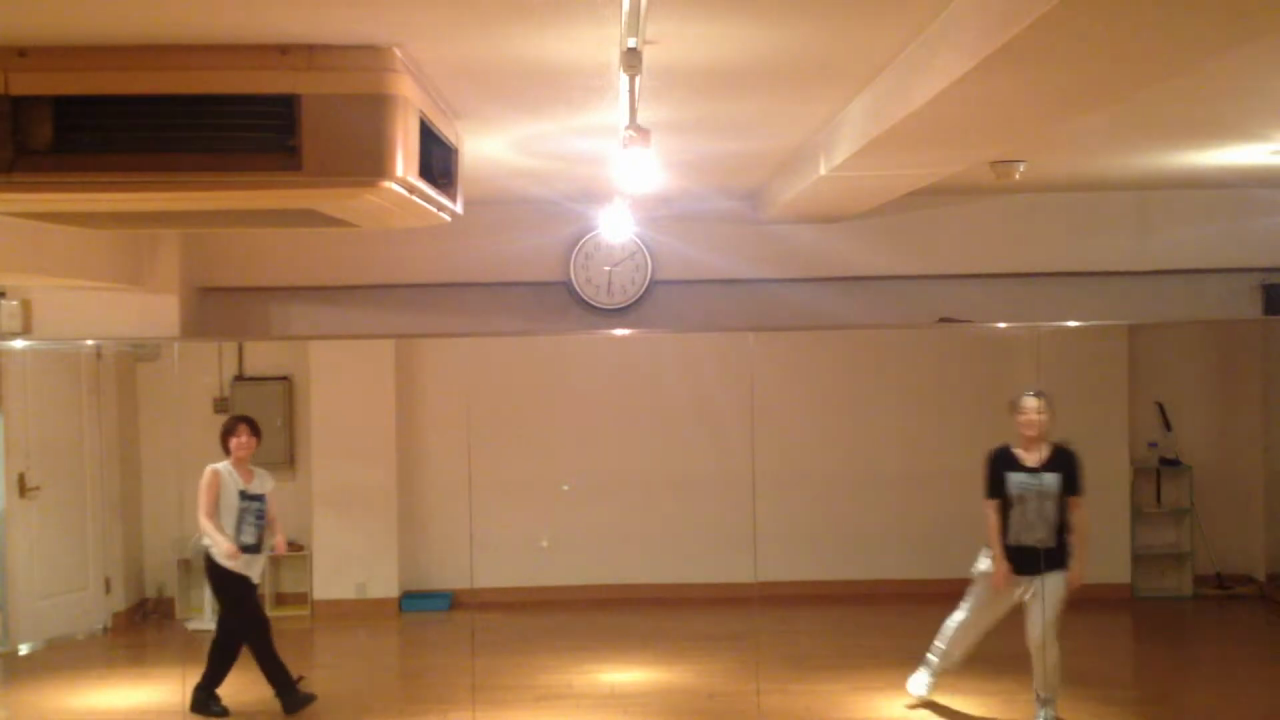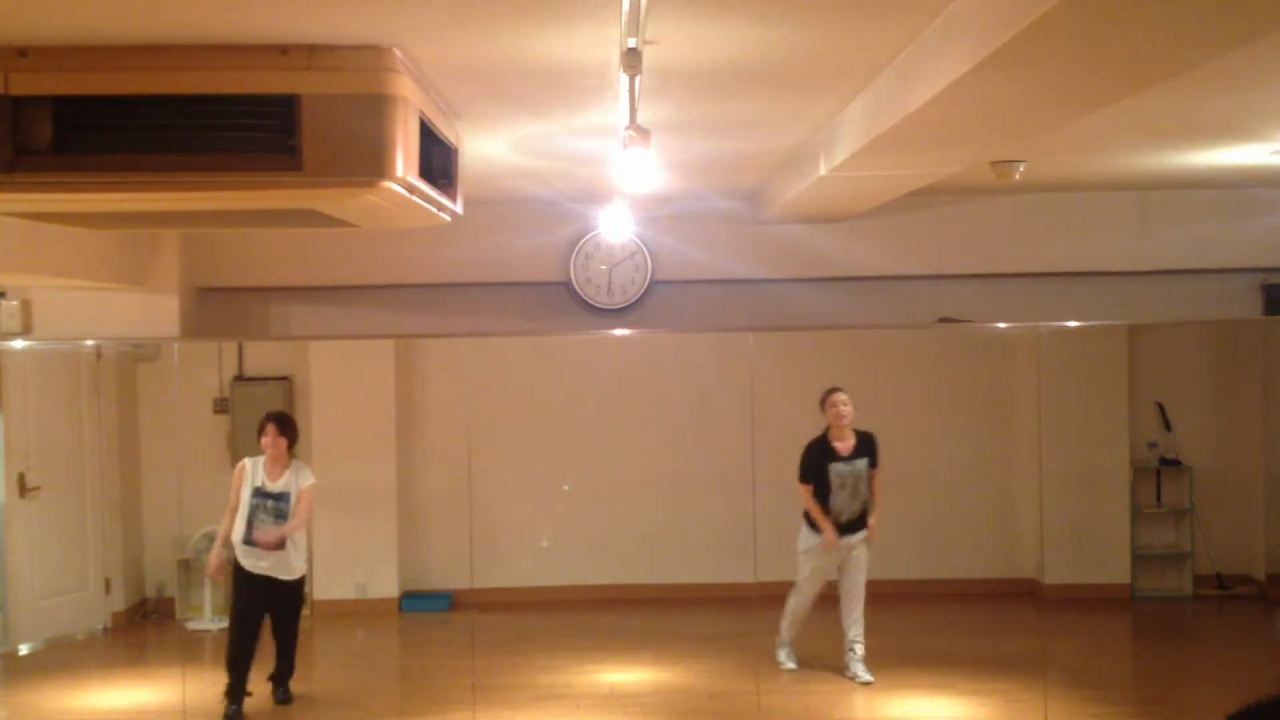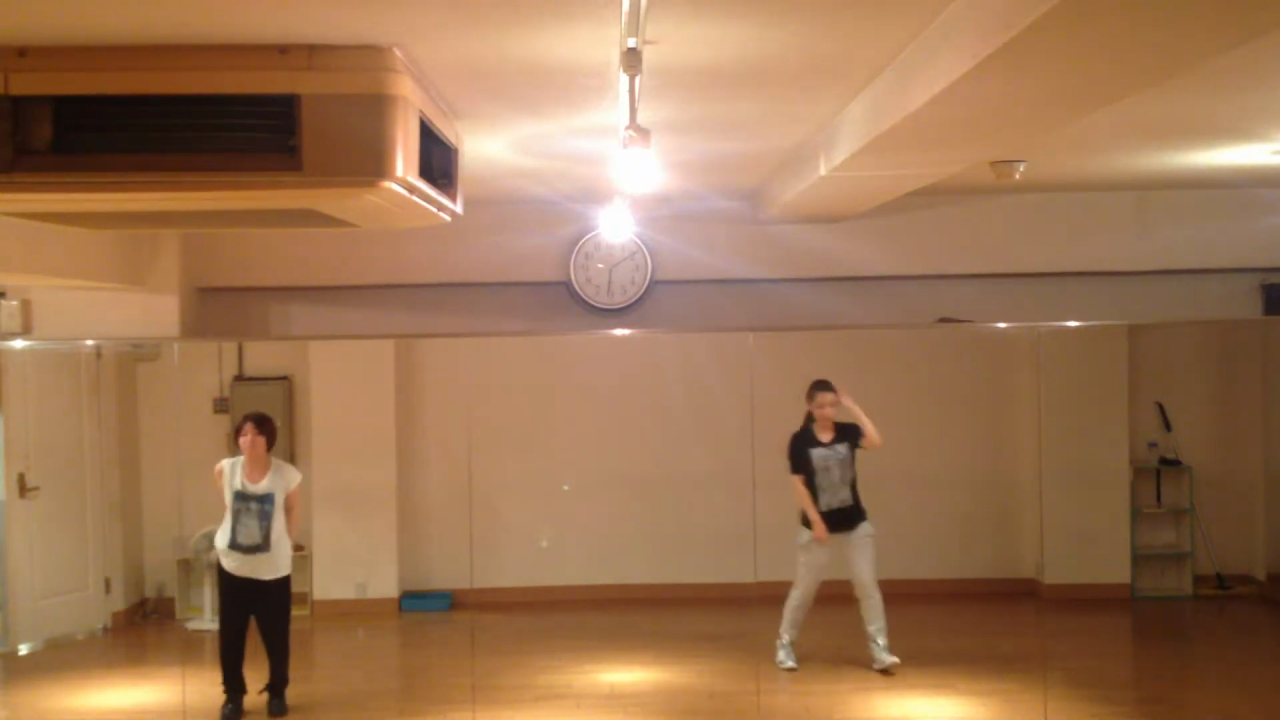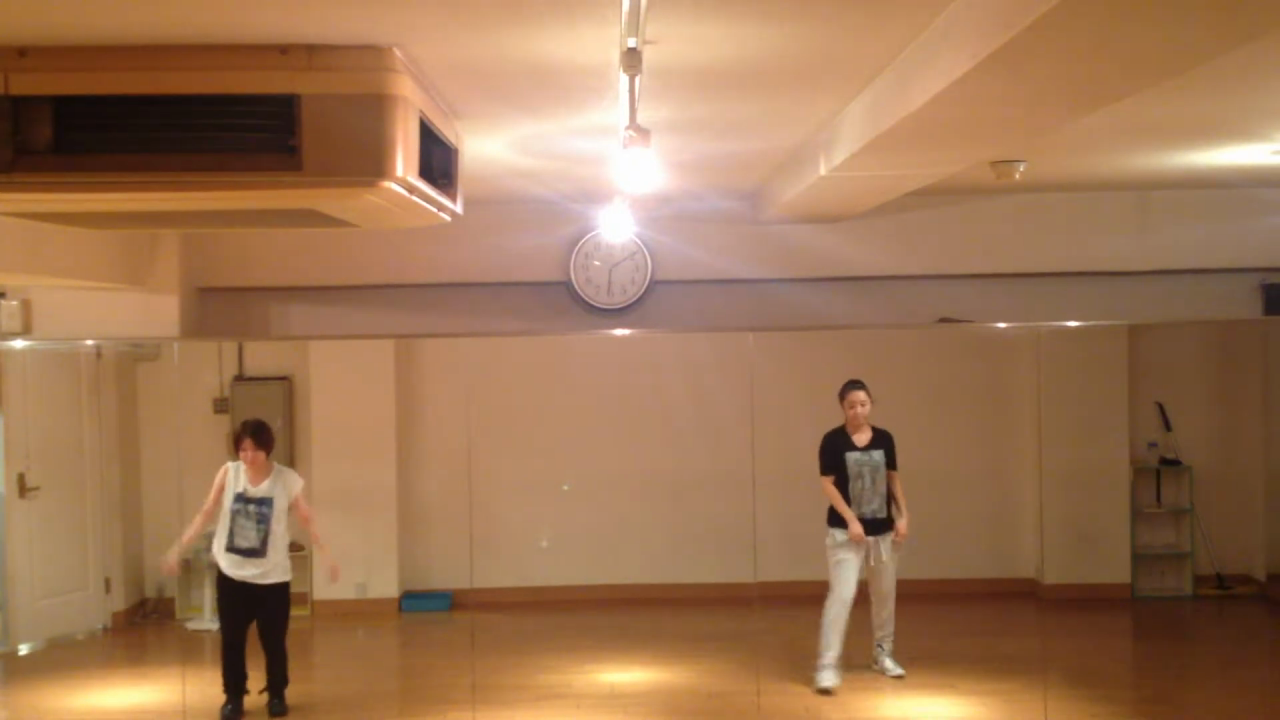
dt=1s
person 1, frame 1
left shoulder: (1065, 460)
right shoulder: (999, 459)
left elbow: (1075, 511)
right elbow: (992, 510)
left wrist: (1077, 560)
right wrist: (998, 559)
left hip: (1050, 565)
right hip: (1005, 559)
left knee: (1042, 636)
right knee: (968, 621)
right ankle: (930, 669)
person 1, frame 2
left shoulder: (867, 441)
right shoulder: (815, 450)
left elbow: (872, 478)
right elbow: (805, 494)
left wrist: (872, 515)
right wrist: (827, 529)
left hip: (856, 530)
right hip: (820, 530)
left knee: (854, 592)
right knee: (806, 590)
left ankle: (854, 657)
right ankle: (785, 644)
person 1, frame 3
left shoulder: (847, 430)
right shoulder: (800, 440)
left elbow: (875, 441)
right elbow: (799, 484)
left wrist: (854, 409)
right wrist: (815, 521)
left hip: (855, 522)
right hip: (819, 525)
left knee: (867, 584)
right knee: (804, 588)
left ankle: (879, 650)
right ankle: (785, 644)
person 1, frame 4
left shoulder: (884, 438)
right shoulder: (832, 440)
left elbow: (893, 478)
right elbow: (827, 484)
left wrist: (903, 514)
right wrist: (849, 516)
left hip: (882, 527)
right hip: (844, 529)
left knee: (884, 593)
right knee: (843, 591)
left ankle: (882, 654)
right ankle: (828, 664)
person 2, frame 1
left shoulder: (264, 478)
right shoulder: (215, 474)
left elbow: (270, 518)
right elbow: (204, 516)
left wrist: (278, 537)
right wrist: (222, 542)
left hip: (249, 567)
right hip: (223, 566)
left knee: (232, 633)
right knee: (256, 628)
left ankle: (204, 694)
right ankle: (287, 691)
person 2, frame 2
left shoulder: (302, 476)
right shoulder: (245, 468)
left elbow: (299, 521)
right elbow: (232, 512)
left wrist: (277, 533)
right wrist: (217, 549)
left hip: (288, 568)
right hip: (249, 564)
left knee: (286, 632)
right knee: (242, 631)
left ankle: (281, 682)
person 2, frame 3
left shoulder: (286, 475)
right shoulder: (224, 470)
left wrist: (286, 543)
left hip: (273, 571)
right hip: (232, 569)
left knee: (276, 637)
right knee: (231, 637)
left ankle: (277, 693)
right ankle: (234, 695)
person 2, frame 4
left shoulder: (287, 480)
right shoulder: (227, 473)
left elbow: (306, 519)
right elbow: (206, 514)
left wrist: (325, 554)
right wrist: (178, 548)
left hip: (272, 576)
right hip: (231, 574)
left knee: (273, 639)
right knee: (232, 639)
left ankle: (276, 694)
right ankle: (234, 696)
